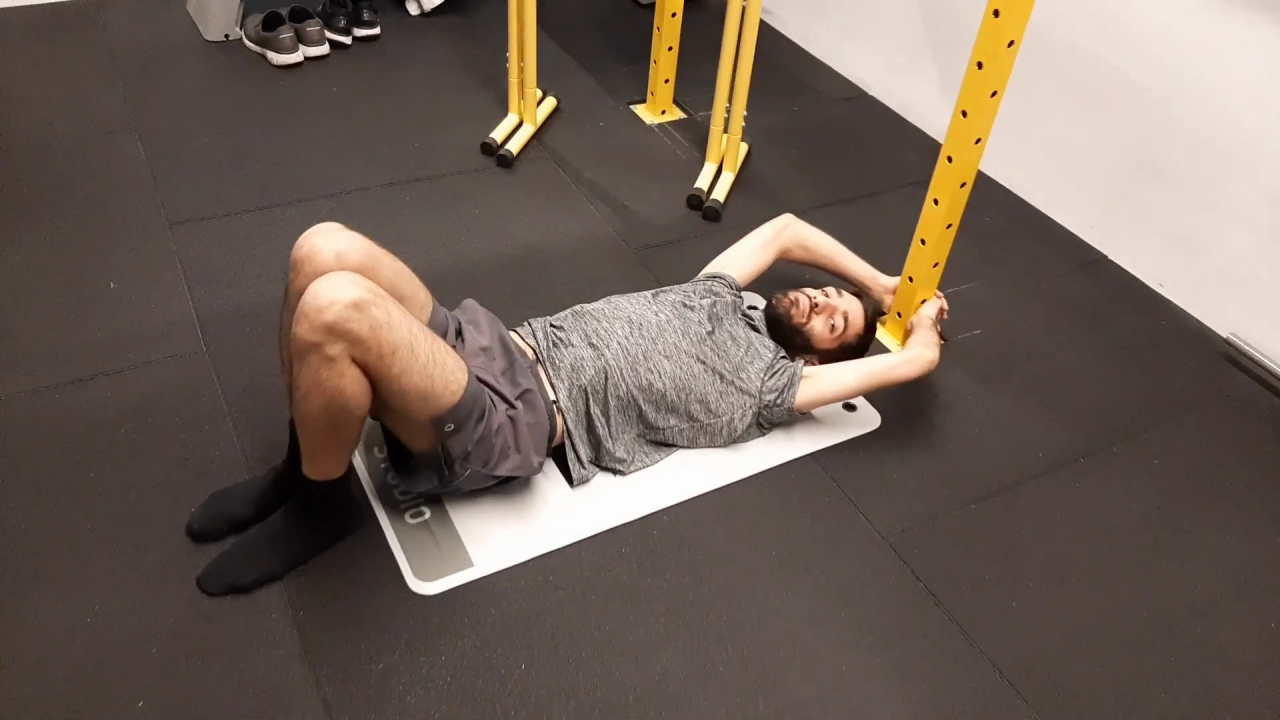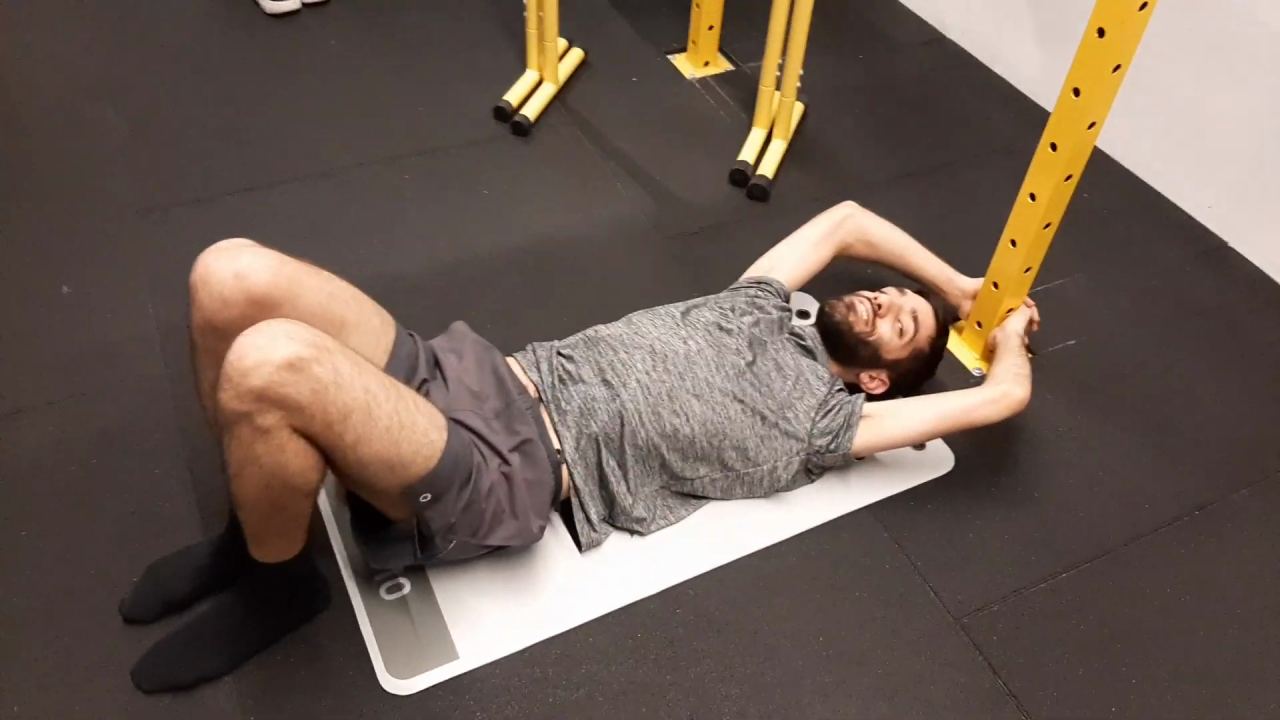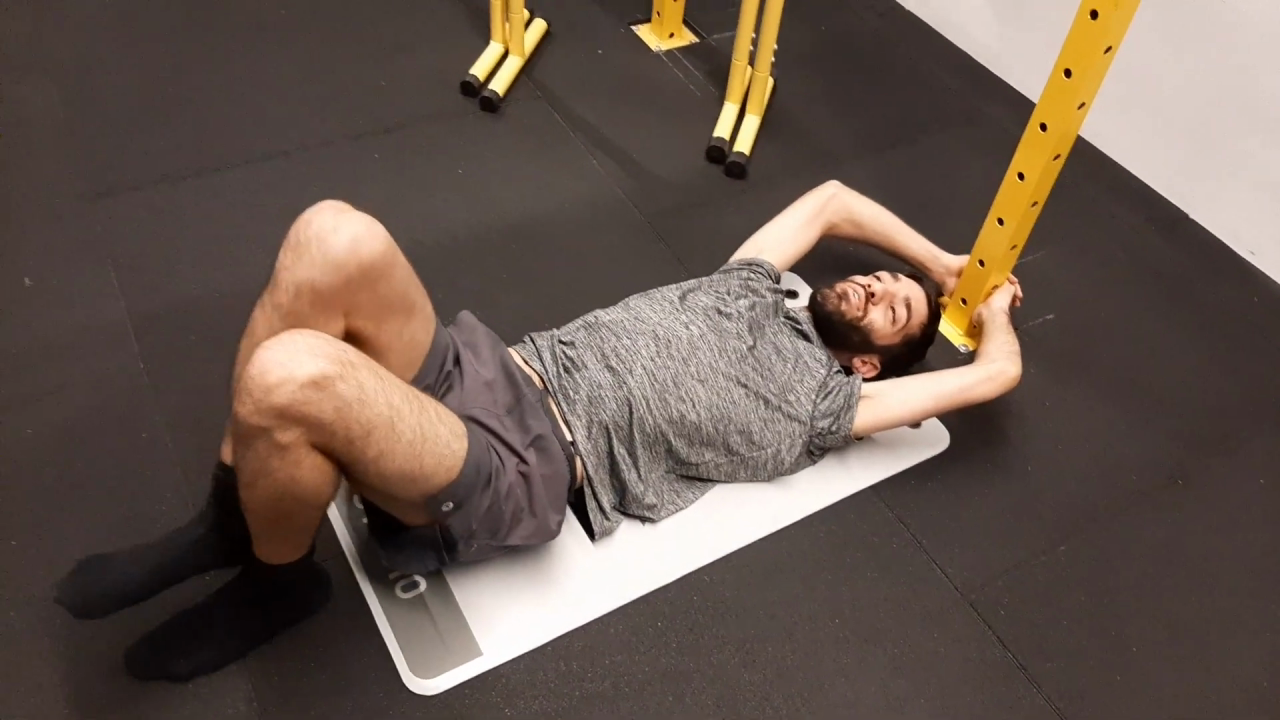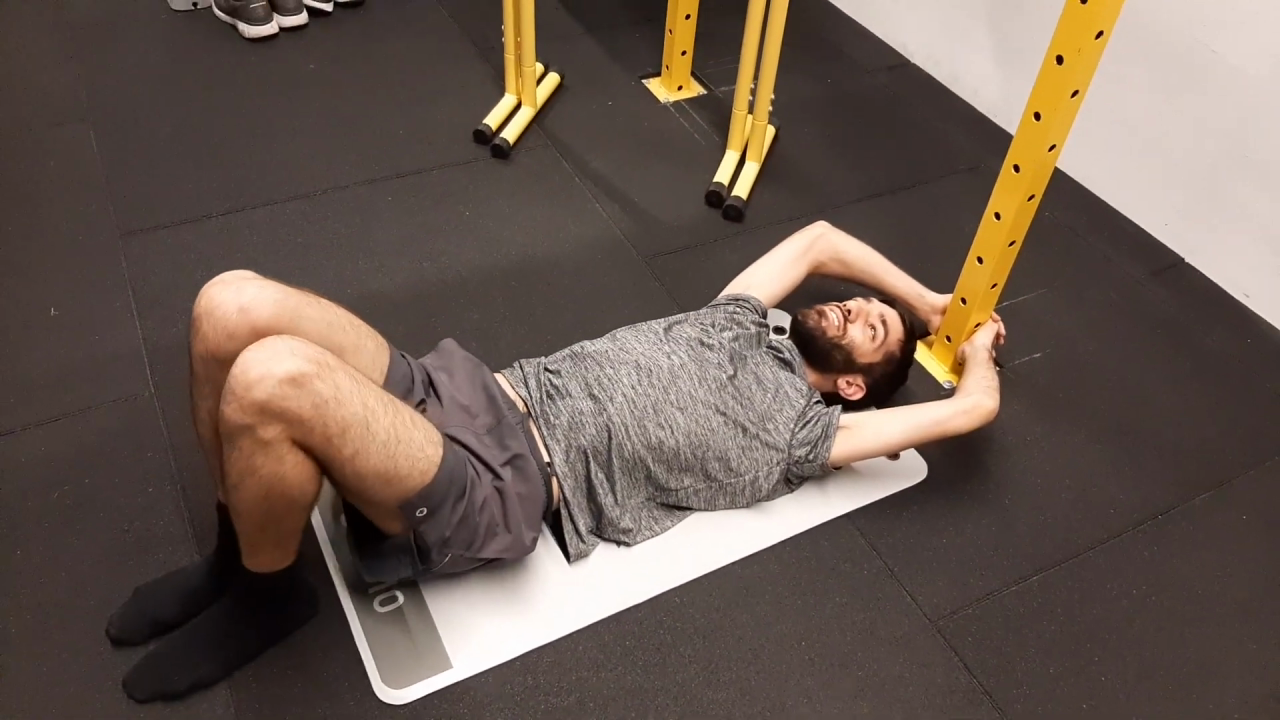
dt=1s
person 1, frame 1
left shoulder: (770, 385)
right shoulder: (720, 302)
left elbow: (914, 360)
right elbow: (786, 229)
right wrist: (885, 284)
left hip: (503, 425)
right hip: (496, 346)
left knee: (335, 309)
right knee: (327, 251)
left ankle: (319, 503)
right ankle: (297, 469)
person 1, frame 2
left shoulder: (826, 420)
right shoulder: (760, 310)
left elbow: (1001, 395)
right elbow: (846, 218)
right wrist: (962, 285)
left hip: (506, 472)
right hip: (490, 377)
left knee: (269, 367)
right knee: (231, 279)
left ankle: (273, 585)
right ankle: (249, 533)
person 1, frame 3
left shoulder: (824, 402)
right shoulder: (754, 293)
left elbow: (993, 374)
right elbow: (831, 197)
right wrist: (942, 259)
left hip: (520, 472)
right hip: (492, 372)
left knee: (290, 379)
right knee: (339, 243)
left ankle: (278, 581)
right ankle: (229, 519)
person 1, frame 4
left shoulder: (803, 432)
right shoulder: (740, 327)
left elbow: (971, 407)
right elbow: (819, 237)
right wrist: (931, 298)
left hip: (493, 492)
right hip: (476, 395)
left knee: (272, 381)
right knee: (234, 308)
left ankle: (263, 594)
right ankle: (237, 550)
